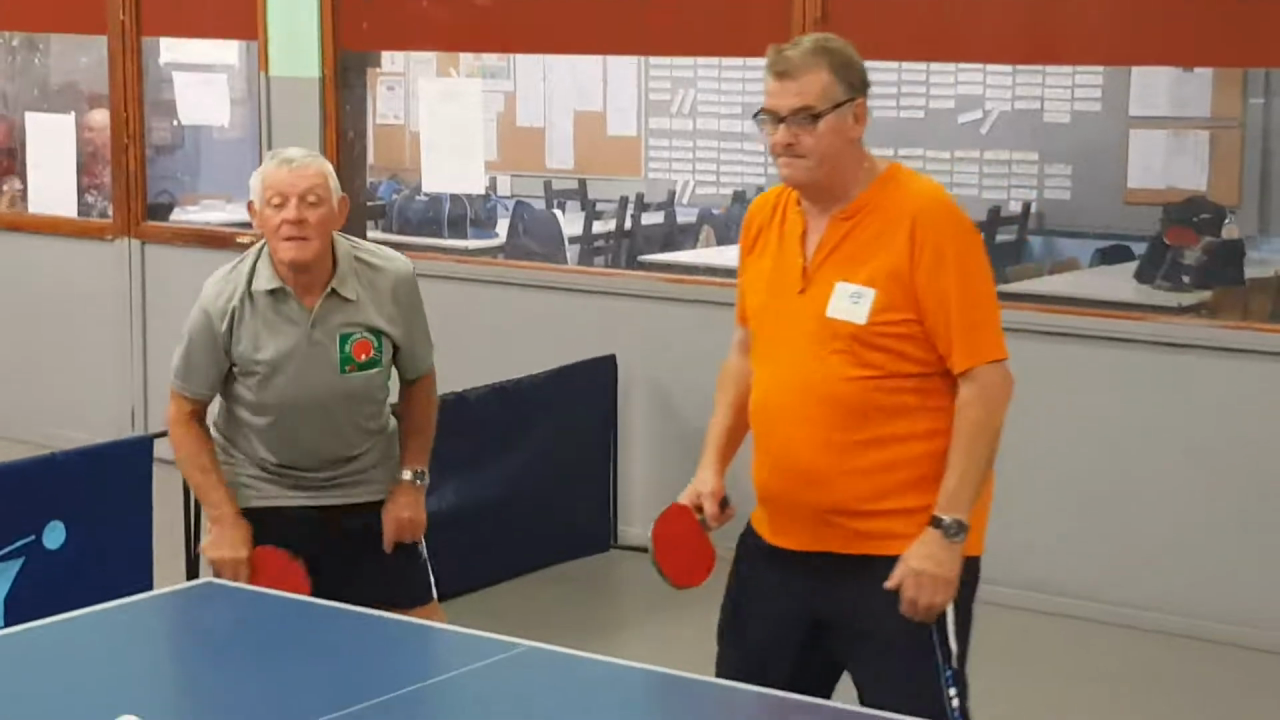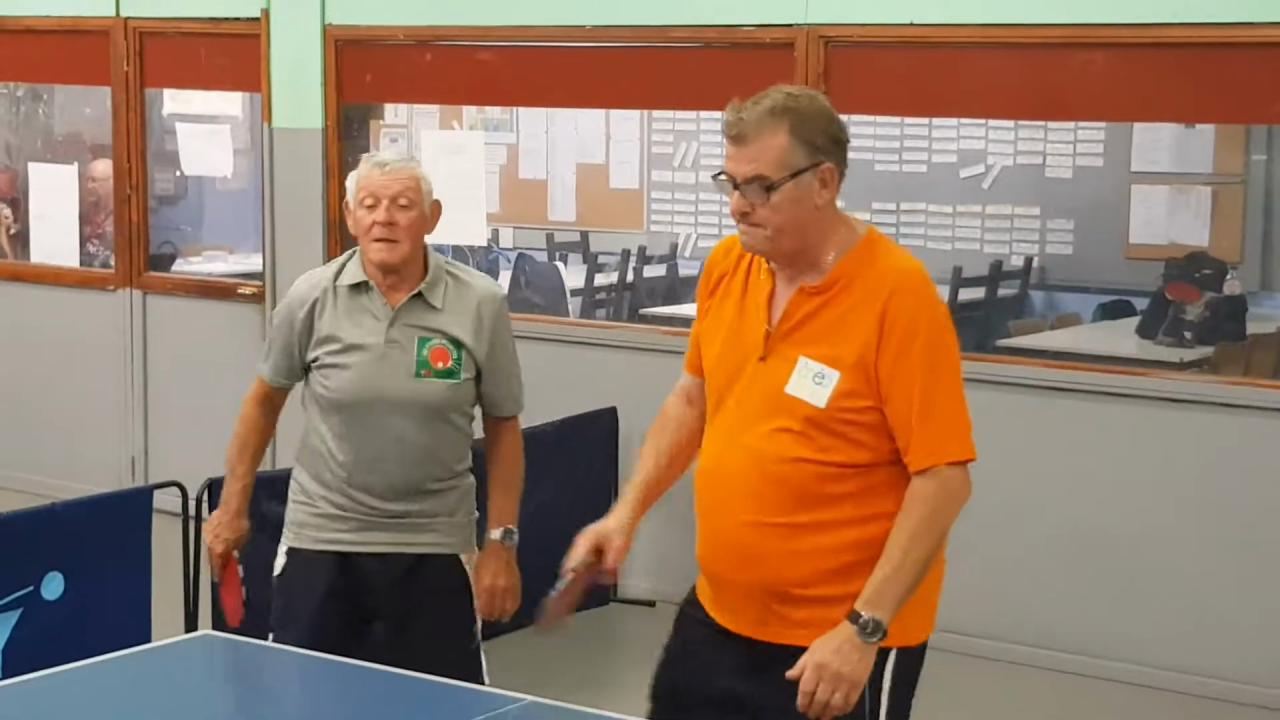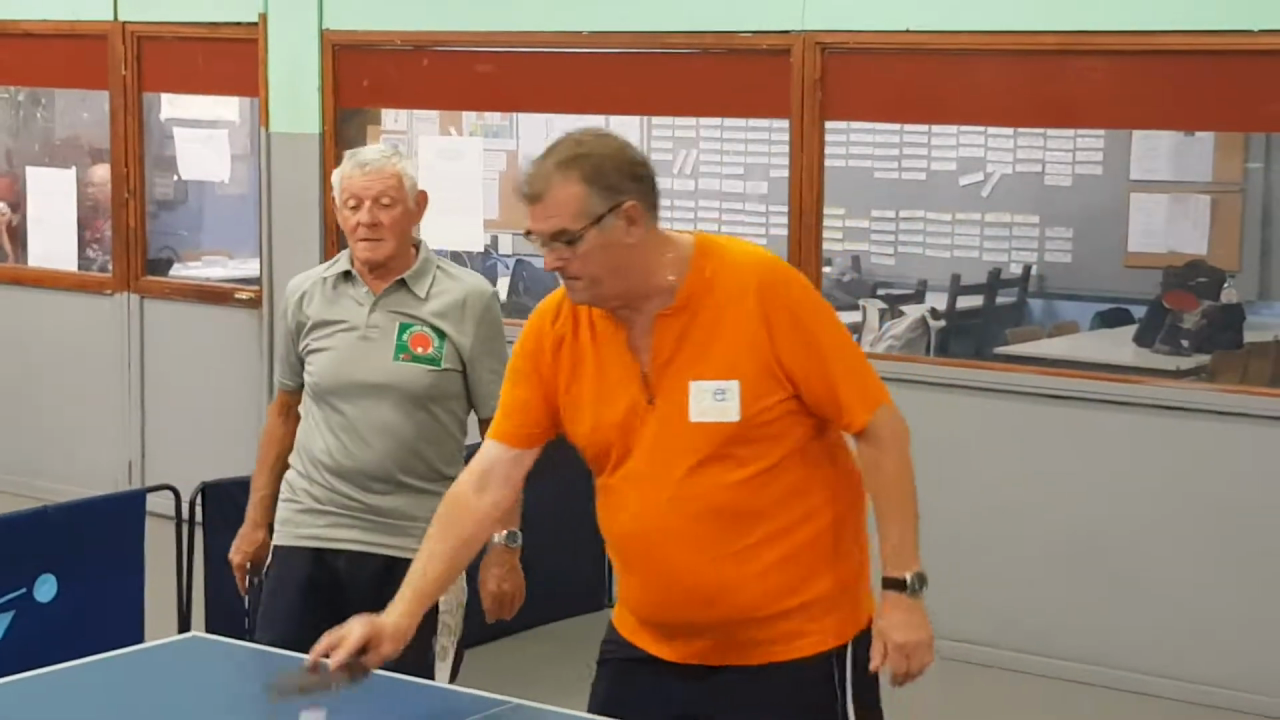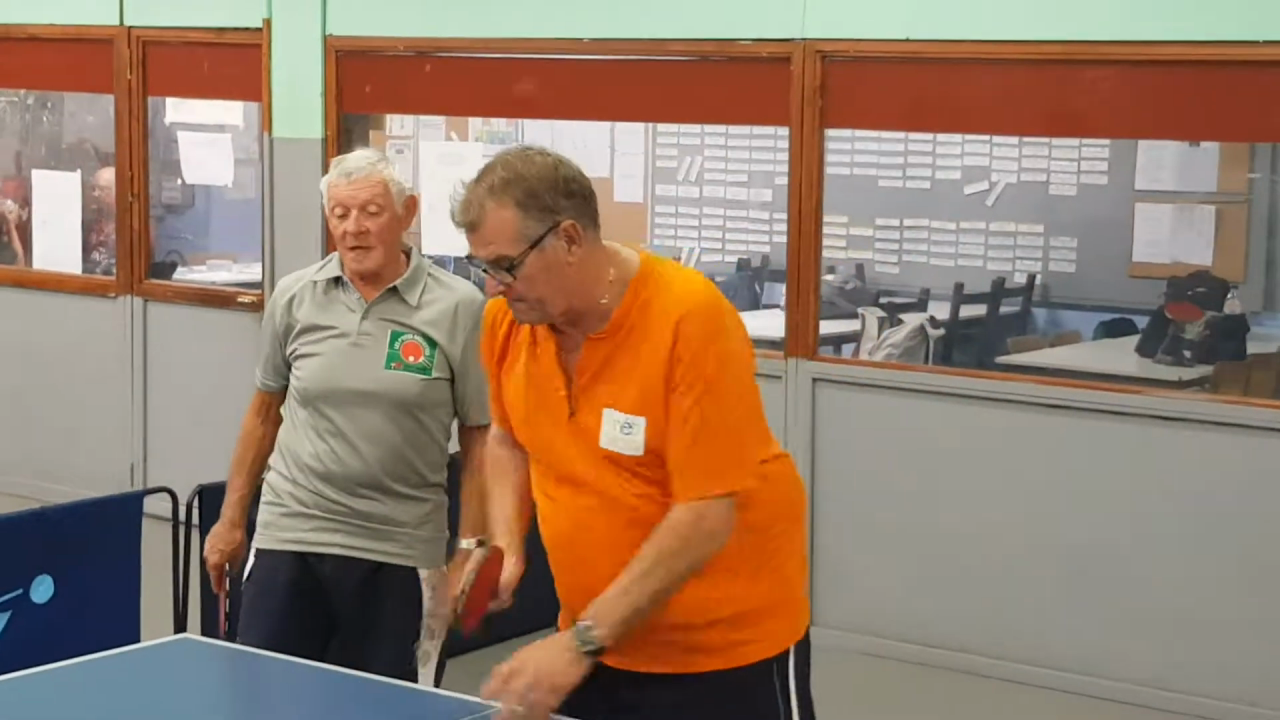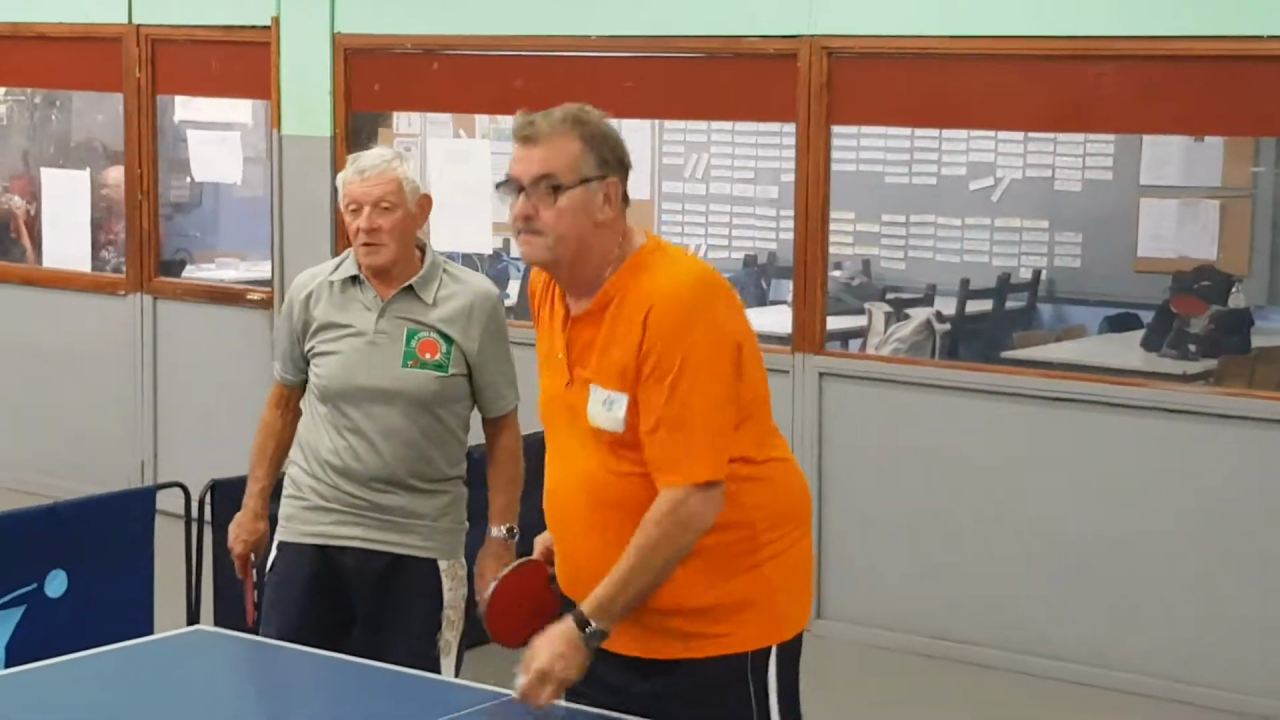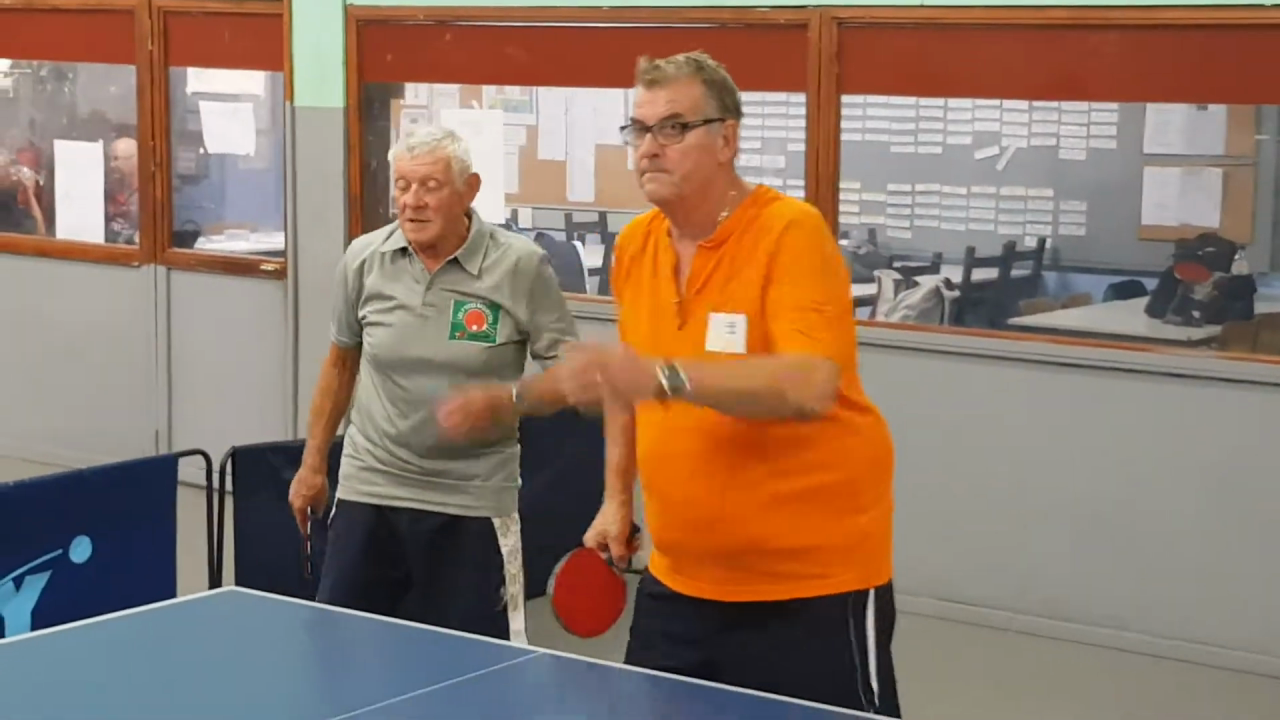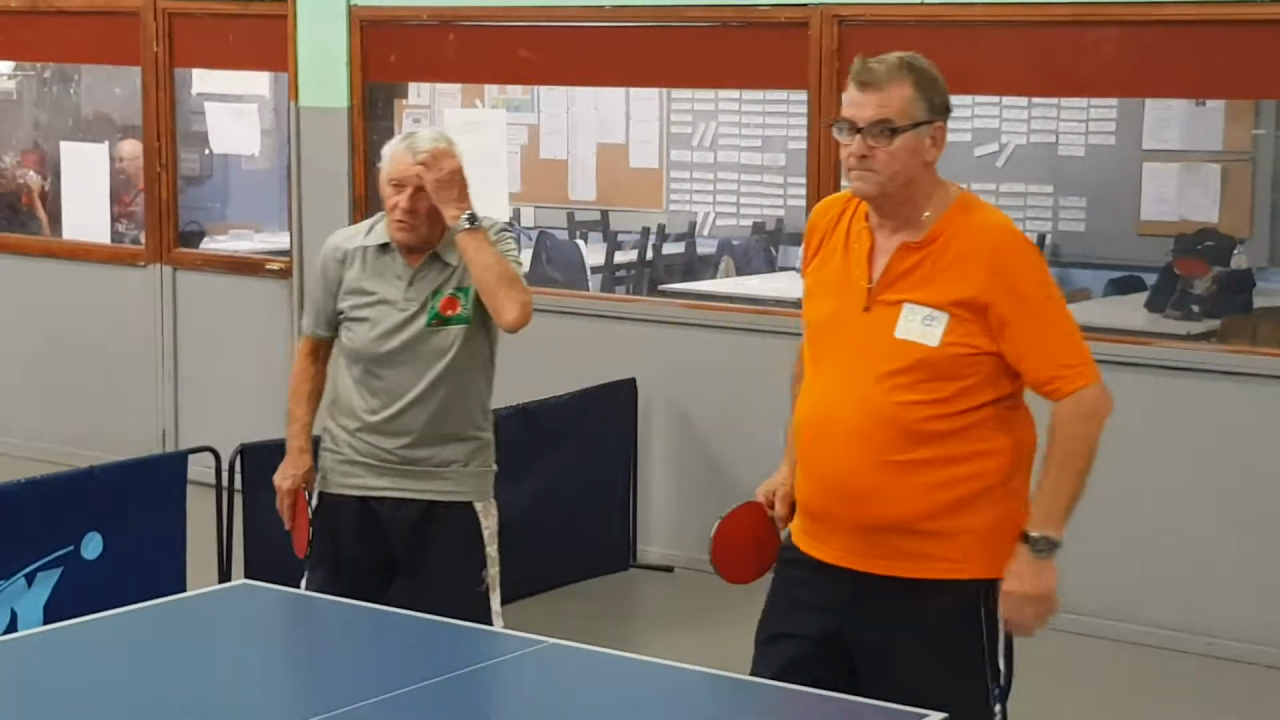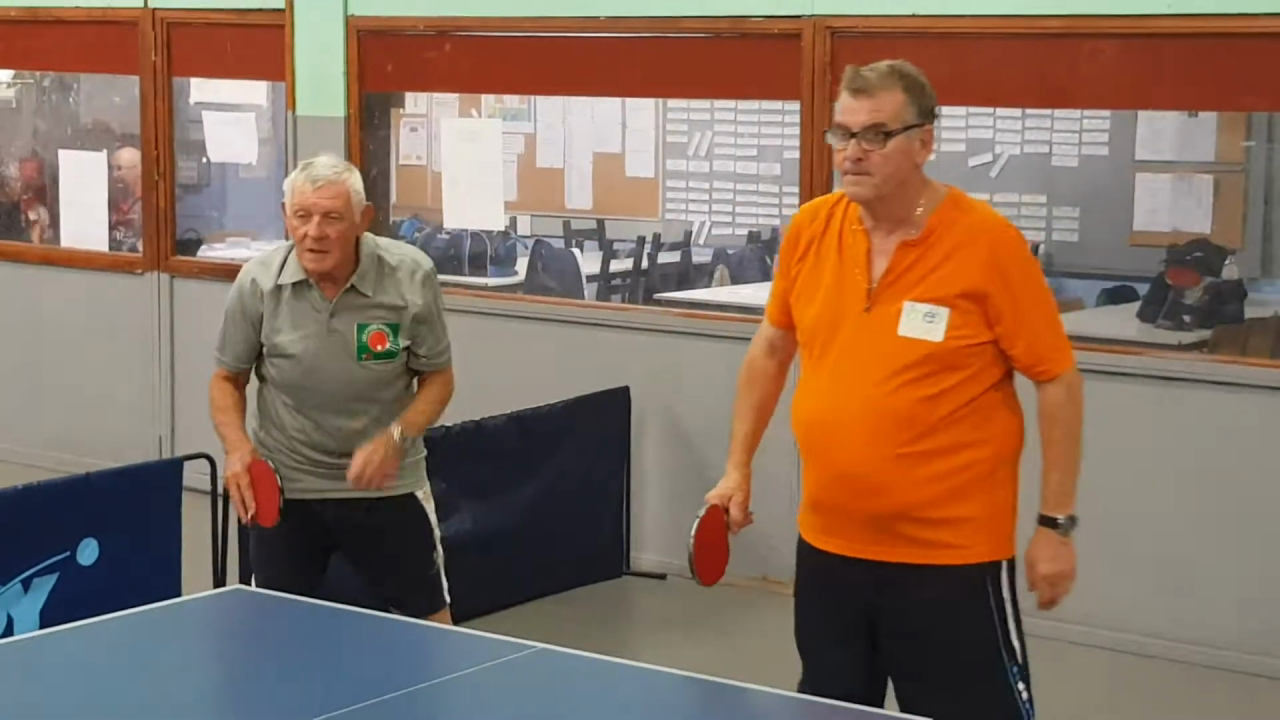
dt=0.5s
person 1, frame 1
left shoulder: (925, 216)
right shoulder: (763, 217)
left elbow: (987, 381)
left wrist: (947, 530)
right wrist: (713, 463)
left hip: (900, 549)
right hip: (777, 542)
person 1, frame 2
left shoulder: (897, 294)
right shoulder: (728, 265)
left elbow: (944, 478)
left wrist: (862, 629)
right wrist: (625, 513)
left hip: (842, 641)
right hip: (718, 615)
person 1, frame 3
left shoulder: (761, 288)
right shoulder: (552, 328)
left elbow: (878, 427)
right elbow: (487, 483)
left wrist: (900, 583)
right wrist: (402, 615)
left hip: (794, 646)
right hip: (646, 646)
person 1, frame 4
left shoulder: (689, 320)
right shoulder: (505, 319)
left elbow: (709, 513)
left wrist: (583, 640)
right wrist: (505, 544)
left hip: (730, 647)
right hip: (601, 641)
person 1, frame 5
left shoulder: (677, 300)
right shoulder: (547, 286)
left elbow: (692, 500)
left wrist: (581, 626)
right wrist: (570, 522)
left hip: (723, 630)
right hip: (617, 619)
person 1, frame 6
left shoulder: (790, 234)
right shoulder: (635, 244)
left elbow: (810, 385)
left wrist: (663, 377)
right wrist: (616, 499)
left hip: (809, 586)
right hip: (680, 581)
person 1, frame 7
left shoulder: (993, 248)
right shoulder: (825, 224)
left elbow: (1083, 398)
left wrist: (1038, 544)
right wrist: (793, 463)
left hip: (944, 576)
right hip: (815, 554)
person 1, frame 8
left shoulder: (987, 242)
right shoulder: (809, 230)
left elbow: (1058, 381)
right elbow: (771, 349)
left wrist: (1056, 523)
right wrist: (739, 466)
left hip: (950, 555)
right hip: (827, 545)
person 2, frame 1
left shoulder: (391, 279)
right shoulder: (224, 298)
left elbow: (418, 381)
right elbow: (185, 414)
left wrist: (411, 480)
right wrist: (223, 521)
left hip: (370, 492)
right hip: (256, 497)
person 2, frame 2
left shoulder: (480, 304)
right shoulder: (310, 299)
left elbow: (502, 426)
right elbow: (264, 402)
left wrist: (501, 540)
right wrist: (233, 508)
left hip: (433, 547)
right hip: (322, 543)
person 2, frame 3
left shoulder: (468, 299)
right shoulder: (306, 295)
left wrist: (504, 543)
right wrist: (256, 519)
left hip: (417, 550)
right hip: (307, 538)
person 2, frame 4
left shoulder: (458, 307)
right shoulder: (293, 298)
left elbow: (479, 439)
right elbow: (265, 411)
left wrist: (470, 550)
right wrist: (232, 517)
left hip: (399, 555)
right hip: (290, 542)
person 2, frame 5
left shoulder: (473, 301)
right shoulder: (309, 293)
left elbow: (502, 428)
right elbow: (284, 403)
left wrist: (501, 535)
right wrist: (254, 506)
left hip: (418, 547)
right hip: (311, 535)
person 2, frame 6
left shoulder: (521, 265)
right shoulder: (364, 259)
left elbow: (567, 376)
left wrist: (506, 399)
right wrist: (313, 463)
left hip: (472, 505)
right hip: (369, 494)
person 2, frame 7
left shoulder: (487, 242)
right shoulder: (343, 252)
left elbow: (514, 313)
right elbow: (313, 352)
left wrist: (460, 217)
right wrist: (298, 448)
left hip: (450, 490)
right hip: (348, 483)
person 2, frame 8
left shoulder: (411, 276)
right shoulder: (257, 283)
left elbow: (437, 380)
right elbow: (226, 379)
left wrist: (392, 440)
right wrist: (237, 446)
left hip: (386, 485)
right hip: (287, 485)
left knee: (427, 626)
